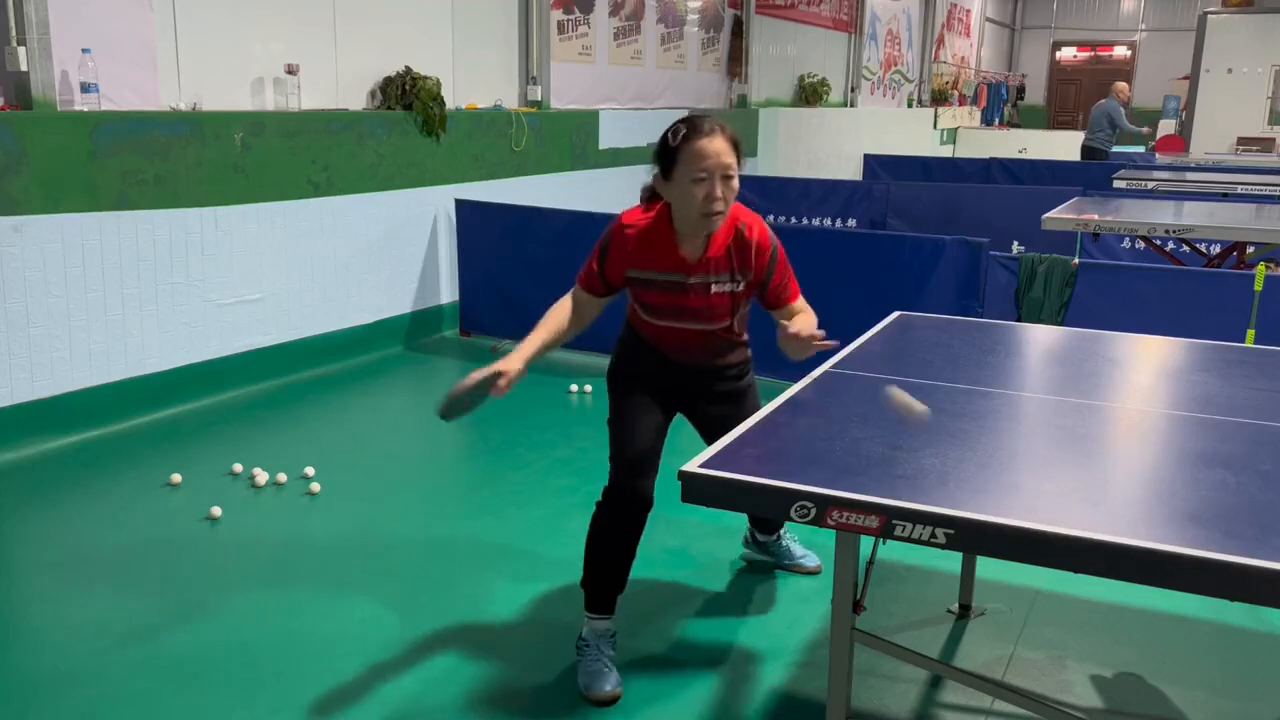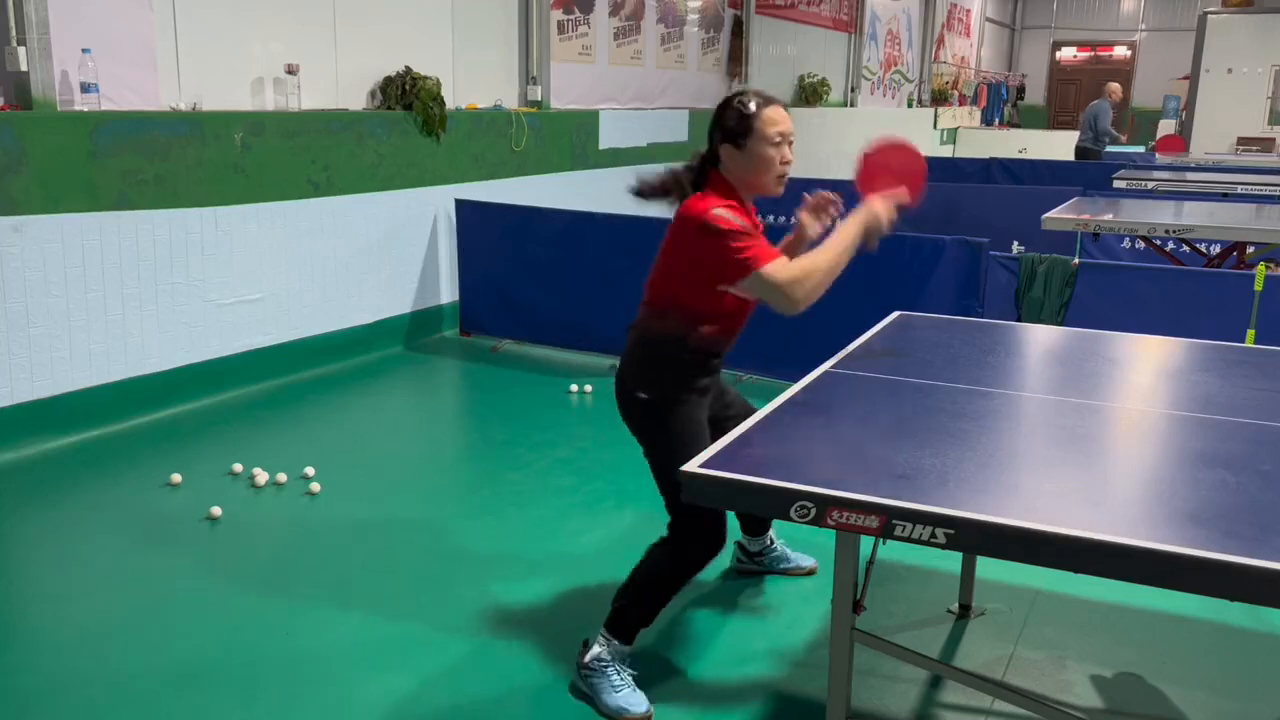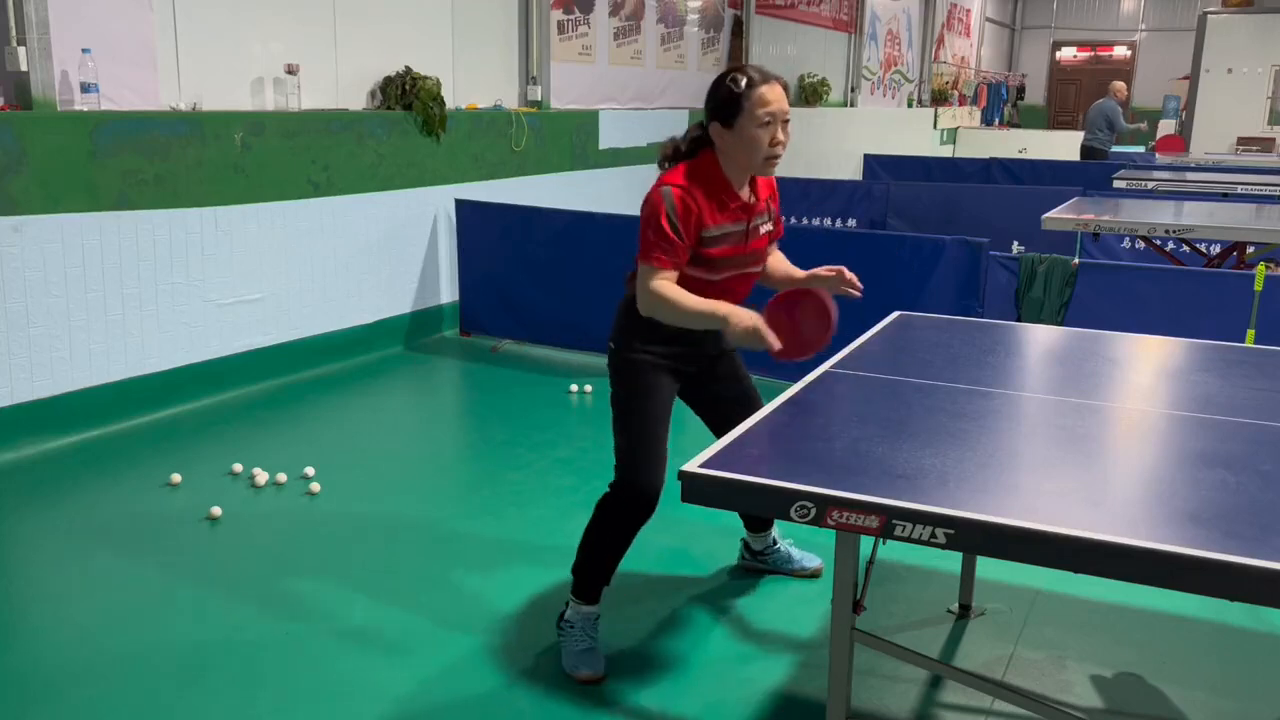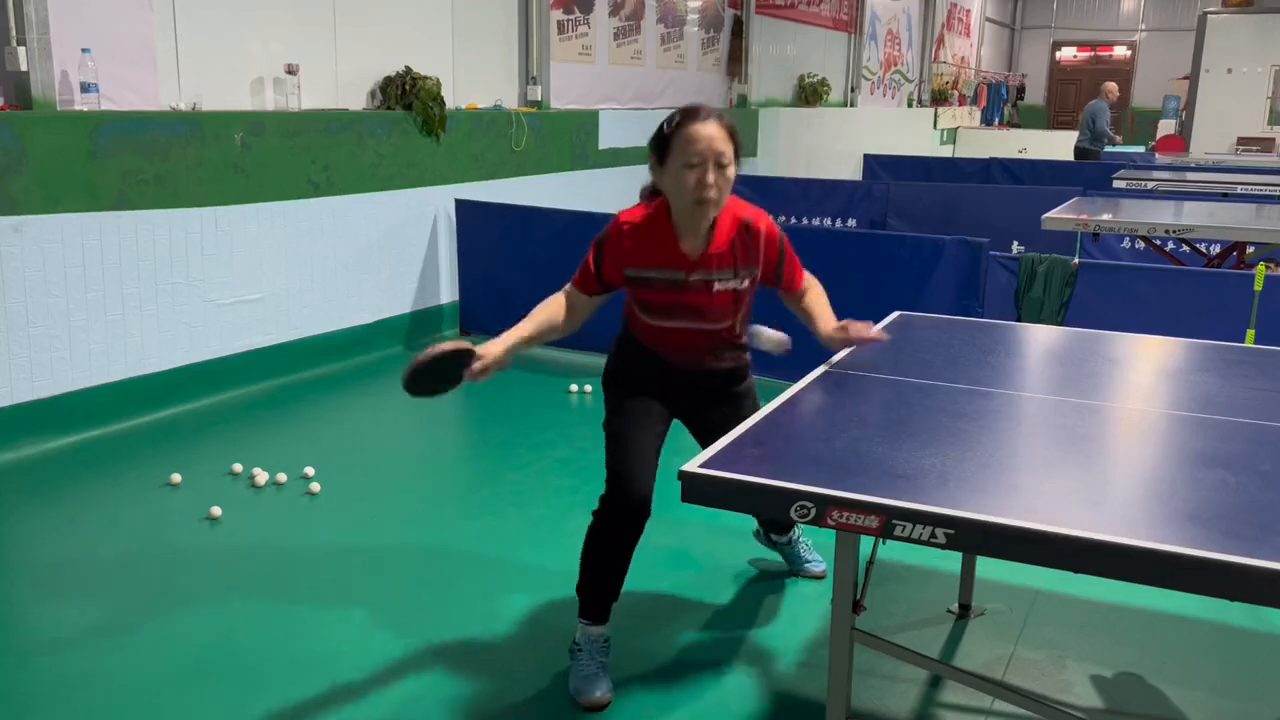
dt=0.5s
person 1, frame 1
left shoulder: (752, 237)
right shoulder: (630, 236)
left elbow: (796, 315)
right elbow: (582, 304)
left wrist: (802, 339)
right wrist: (520, 357)
left hip: (723, 374)
right hip: (645, 373)
right knee: (631, 496)
left ankle: (767, 537)
right ankle: (596, 632)
person 1, frame 2
left shoulder: (737, 206)
right shoulder: (713, 220)
left elbow: (776, 278)
right elbow: (793, 294)
left wrist: (805, 237)
right wrist: (860, 223)
left hip: (693, 375)
right hip: (659, 383)
right knee: (700, 530)
left ankle: (757, 547)
right ankle: (603, 656)
person 1, frame 3
left shoulder: (764, 188)
right shoulder: (678, 193)
left elbow: (767, 263)
right elbow: (652, 288)
left wrist: (813, 279)
right wrist: (726, 317)
left hip: (717, 344)
right hip: (652, 346)
right knee: (638, 487)
left ankle: (760, 544)
right ankle: (579, 614)
person 1, frame 4
left shoulder: (755, 230)
right shoulder: (628, 233)
left elbow: (803, 289)
right elbow: (573, 302)
left wrist: (831, 327)
right wrist: (504, 344)
left hip: (722, 379)
right hip: (643, 378)
right knee: (628, 499)
left ankle: (782, 536)
right ankle: (591, 639)
